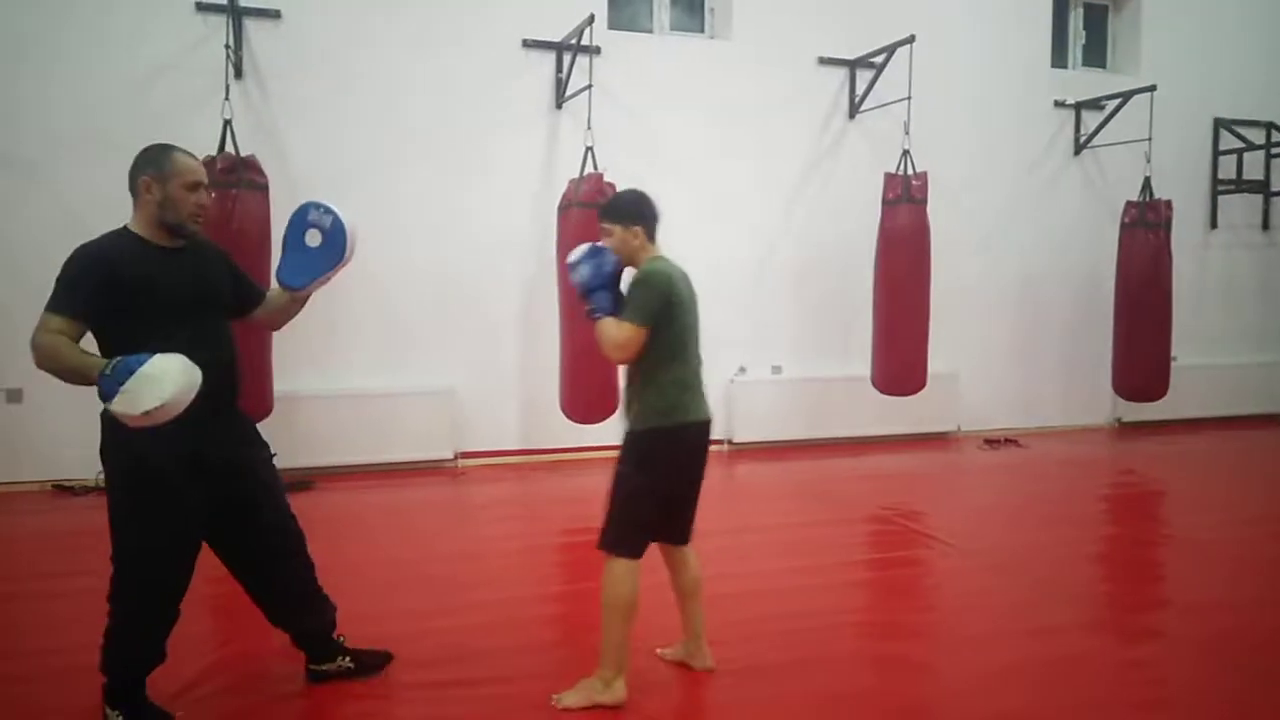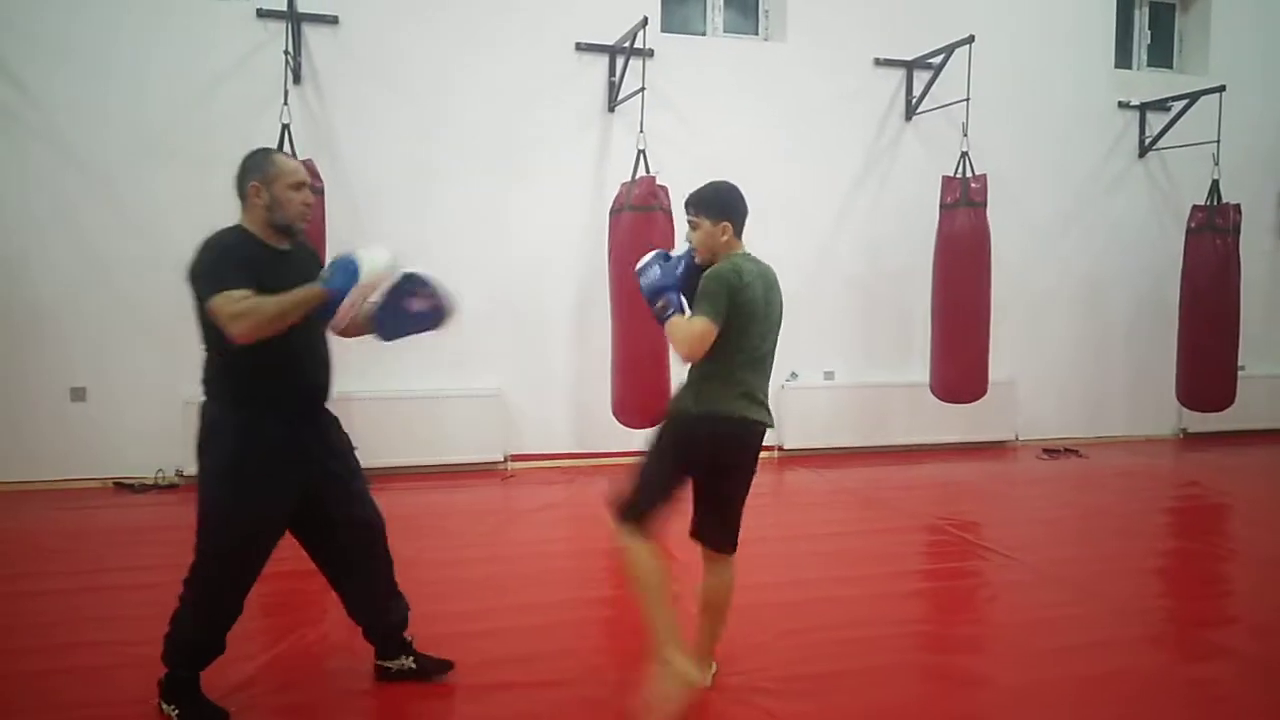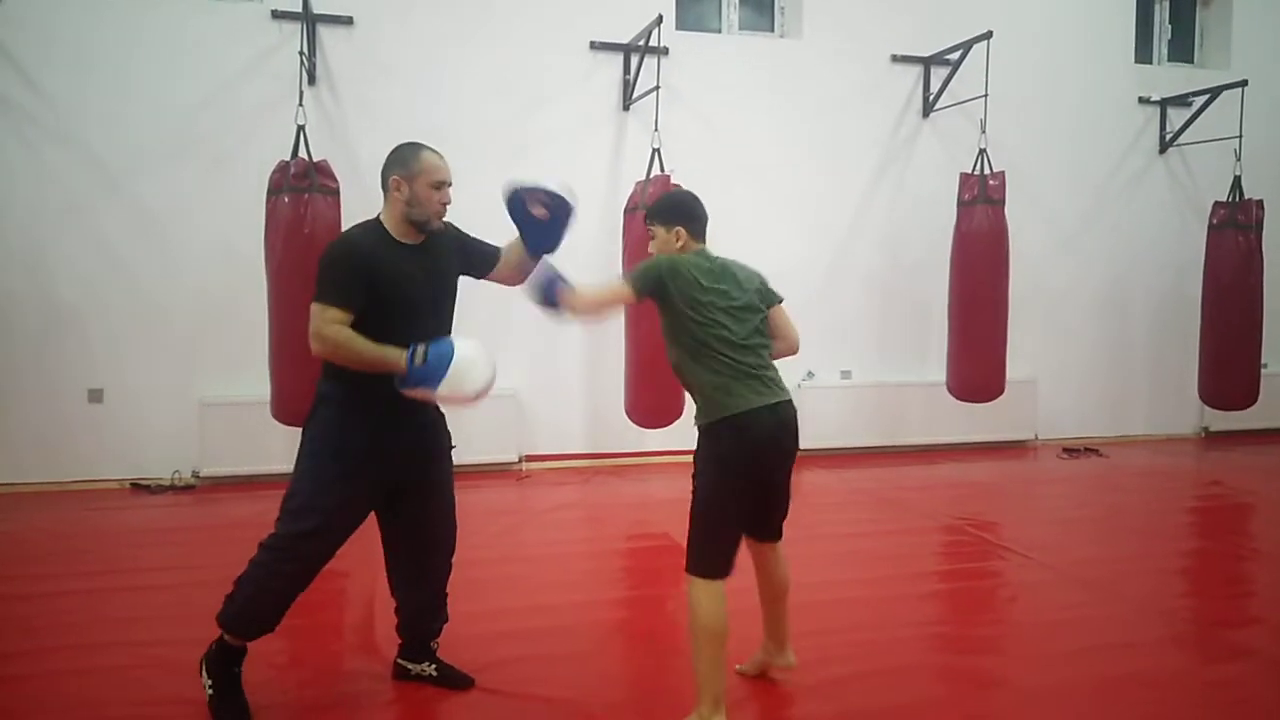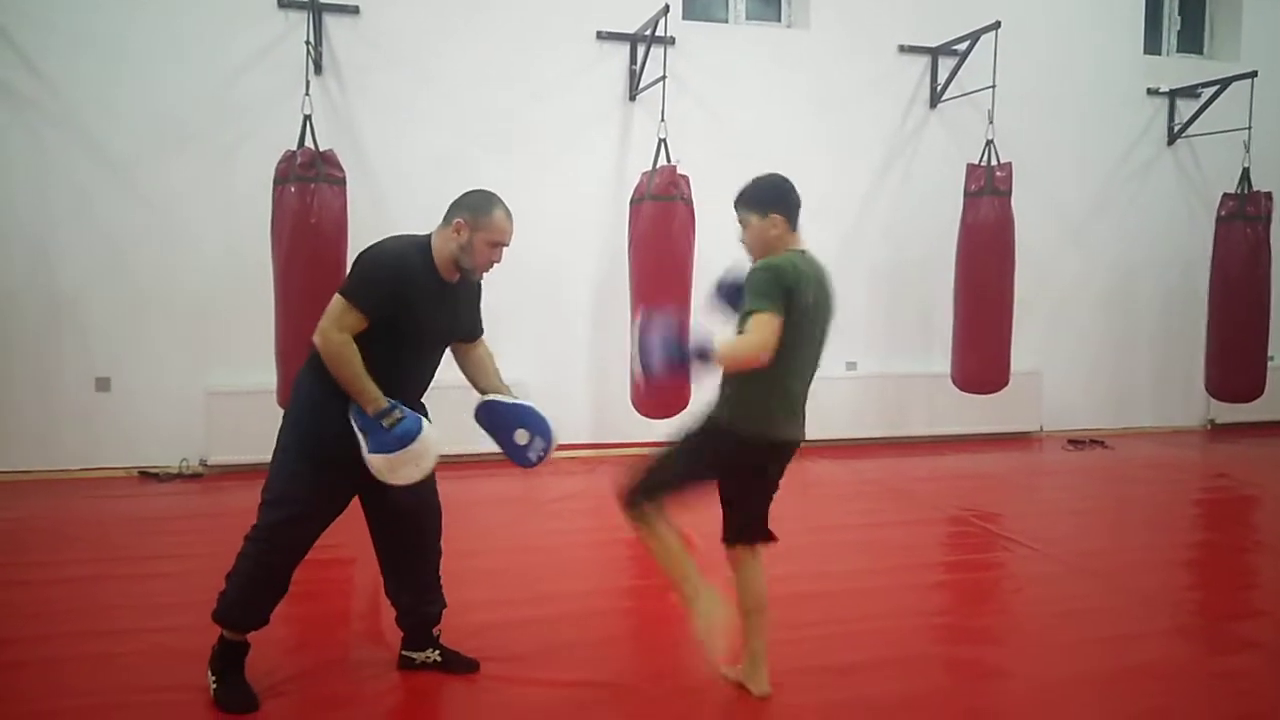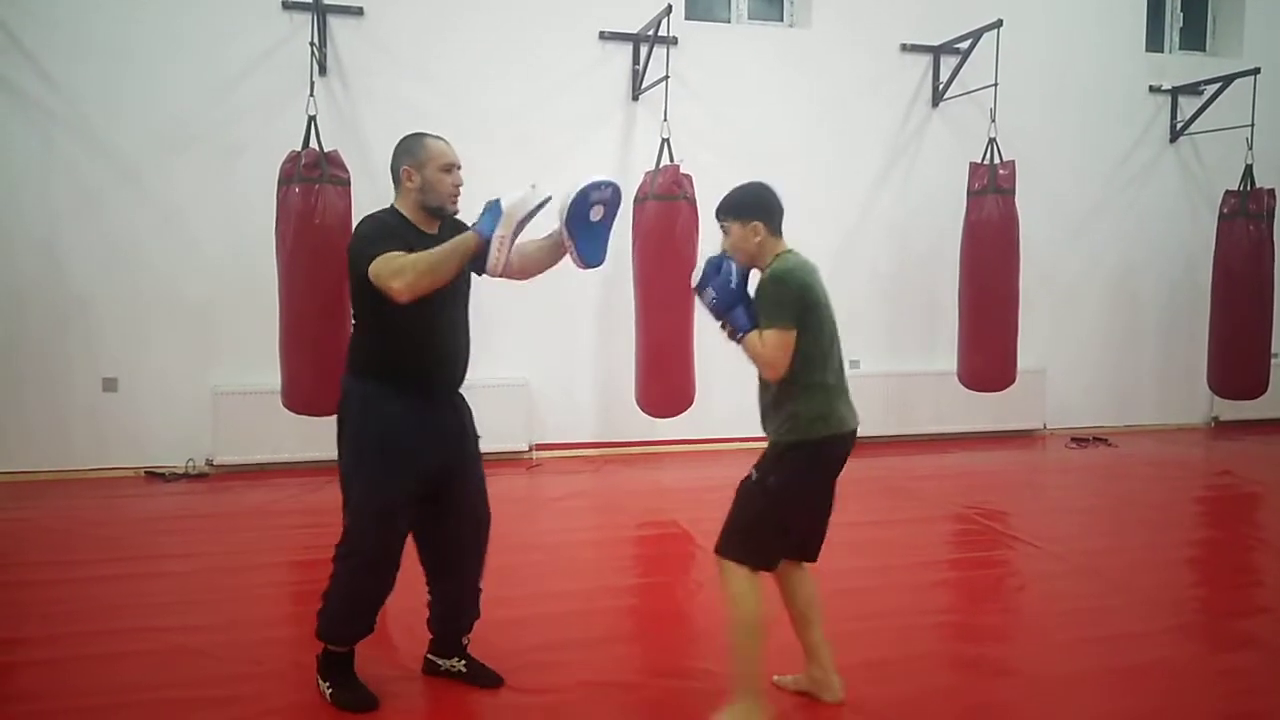
dt=1s
person 1, frame 1
left shoulder: (207, 256)
right shoulder: (100, 260)
left elbow: (267, 314)
right elbow: (47, 343)
right wrist: (105, 373)
left hip: (226, 434)
right hip: (149, 446)
left knee: (276, 542)
right knee: (150, 572)
left ankle: (324, 650)
person 1, frame 2
left shoulder: (301, 253)
right shoulder: (224, 253)
left elbow: (342, 319)
right elbow: (241, 325)
right wrist: (324, 289)
left hip: (311, 428)
right hip: (246, 437)
left knee: (360, 535)
right knee: (225, 565)
left ankle: (393, 650)
person 1, frame 3
left shoulder: (444, 242)
right shoulder: (354, 251)
left elbow: (509, 268)
right elbow: (324, 337)
left wrist: (536, 235)
right wrist: (404, 362)
left hip: (419, 422)
right hip: (351, 424)
left knee: (431, 539)
right knee: (303, 538)
left ankle: (416, 652)
right ankle: (226, 655)
person 1, frame 4
left shoulder: (466, 283)
right shoulder: (389, 263)
left elbow: (470, 346)
right elbow: (329, 337)
left wrist: (505, 403)
right wrist: (376, 405)
right hip: (330, 413)
left knee: (417, 526)
right knee: (283, 531)
left ankle: (419, 640)
right ankle: (228, 653)
person 1, frame 5
left shoulder: (454, 231)
right shoulder: (377, 232)
left elbow: (520, 264)
right elbow: (403, 282)
left wrist: (571, 234)
right wrist: (479, 236)
left hip: (444, 408)
right hip: (382, 411)
left knee: (464, 532)
right knee: (373, 540)
left ankle: (446, 649)
right ankle: (335, 661)
person 2, frame 1
left shoulder: (649, 280)
right shoulder: (672, 276)
left elbow: (619, 349)
left wrist: (598, 298)
right wrist: (610, 294)
left hip: (658, 431)
right hip: (692, 424)
left knee: (621, 553)
right knee: (676, 542)
left ankle: (608, 680)
right ankle: (695, 646)
person 2, frame 2
left shoulder: (721, 277)
right shoulder: (763, 277)
left elbow: (690, 347)
left wrist: (664, 298)
right wrist: (691, 287)
left hip: (701, 419)
right hip: (746, 427)
left knee: (631, 524)
right knee: (718, 549)
left ankle: (674, 660)
right ankle: (702, 660)
person 2, frame 3
left shoulder: (669, 271)
right shoulder: (746, 275)
left elbow: (597, 301)
right elbow: (789, 341)
left wrist: (557, 292)
left hip: (732, 429)
right hip: (779, 416)
left knee: (706, 572)
right knee: (764, 540)
right ankle: (778, 648)
person 2, frame 4
left shoulder: (772, 273)
right shoulder: (816, 276)
left elbow: (756, 351)
left wrist: (683, 351)
right wrist: (745, 303)
left hip: (738, 429)
right hip: (780, 434)
left knee: (639, 501)
right knee: (745, 545)
left ankle: (704, 604)
right ankle: (754, 668)
person 2, frame 5
left shoulder: (781, 278)
right shoulder: (793, 269)
left elbow: (773, 364)
left wrist: (731, 312)
right wrist: (733, 304)
left hip: (806, 440)
right hip: (820, 434)
left knee: (737, 561)
right knee: (789, 558)
right ankle: (822, 674)
